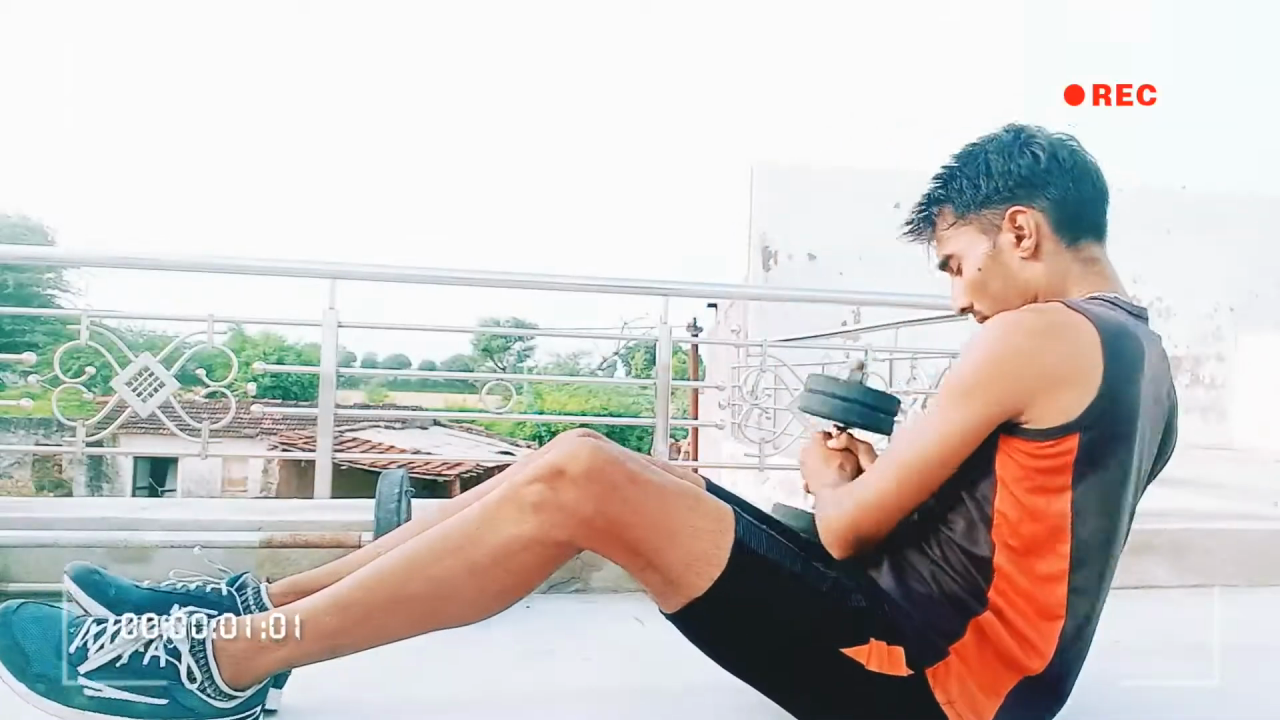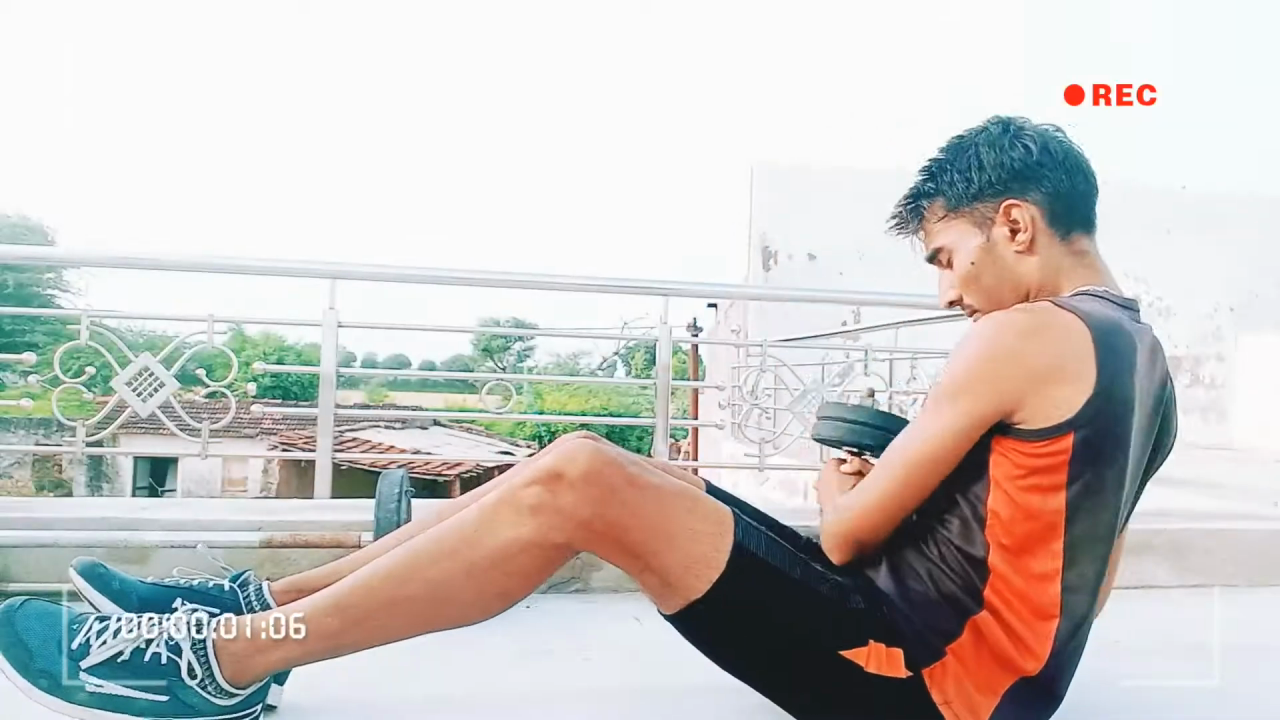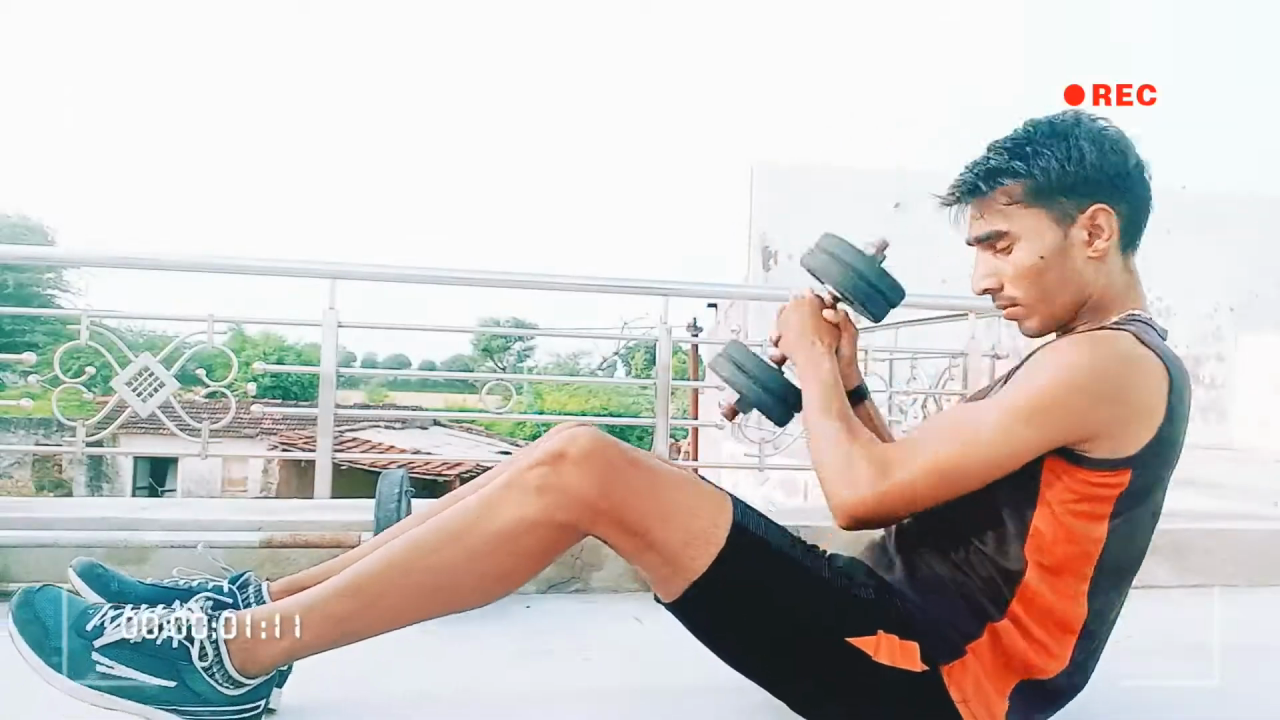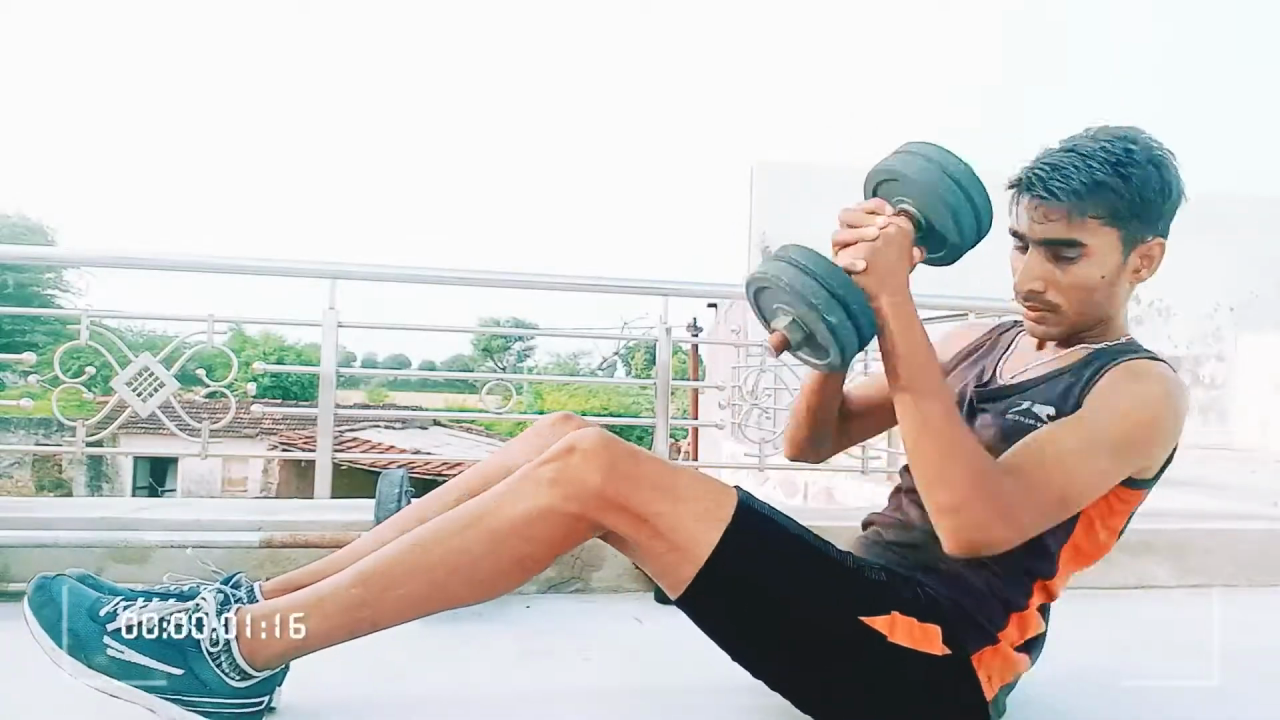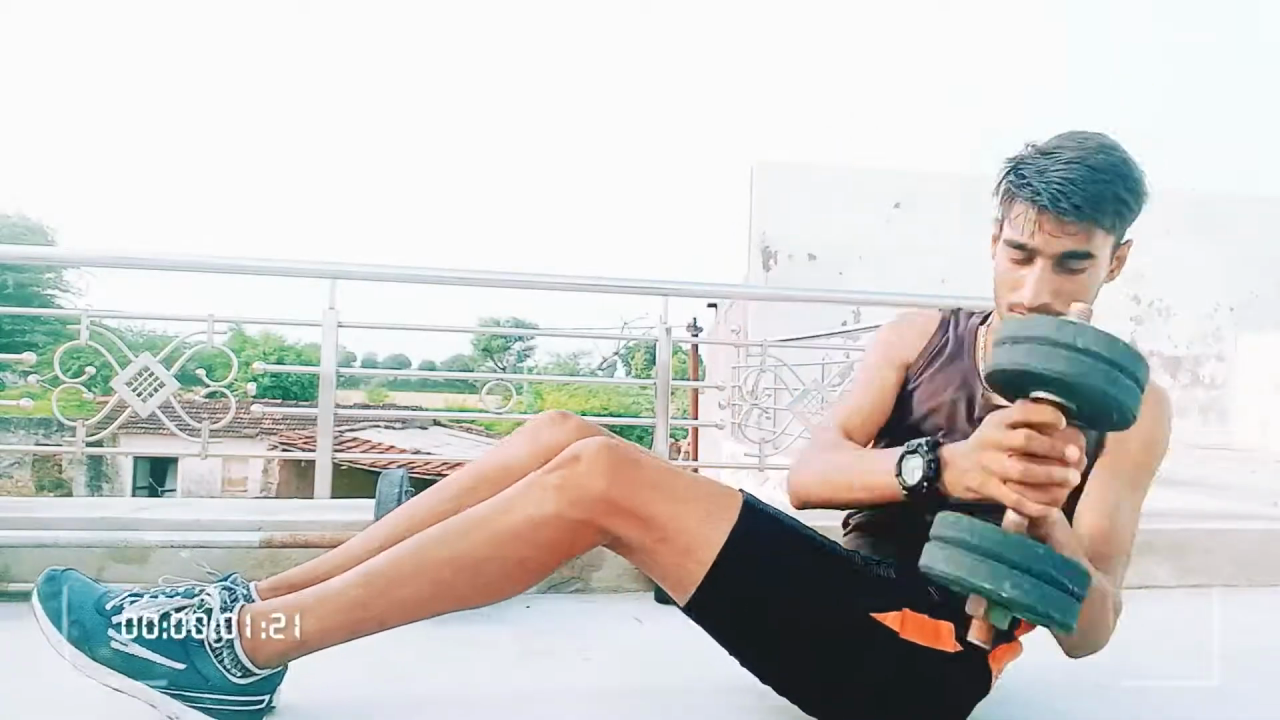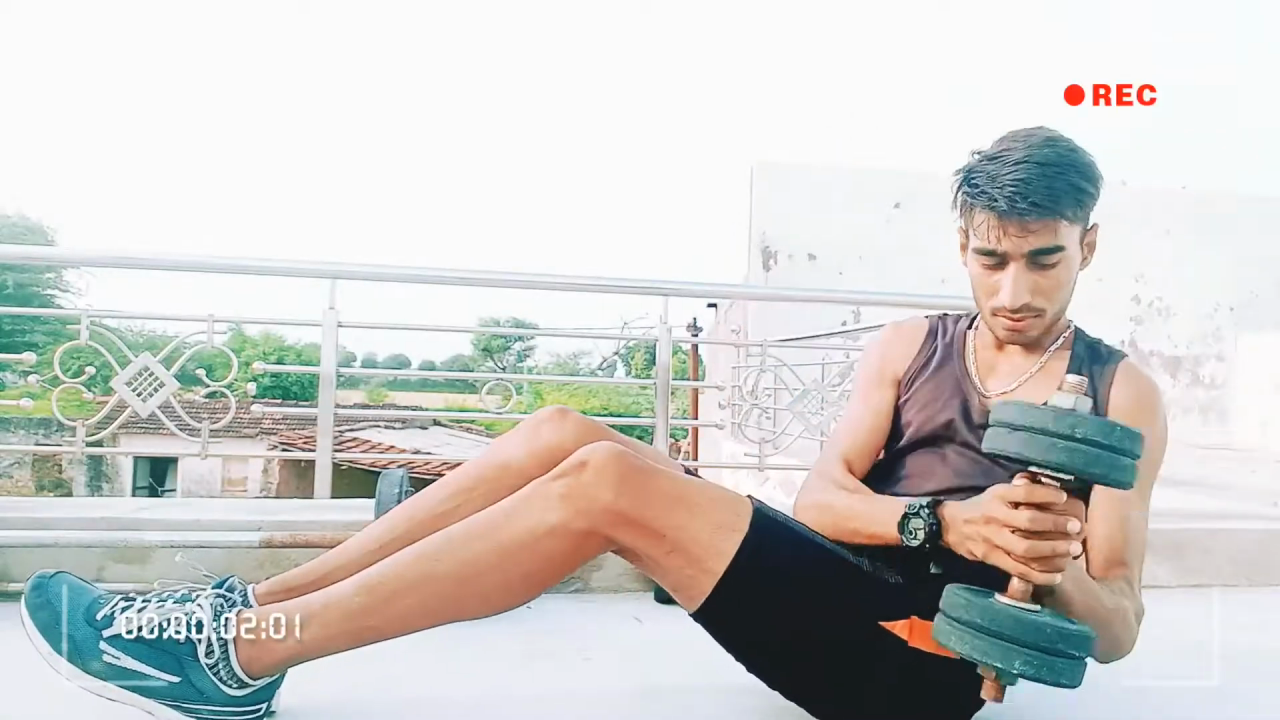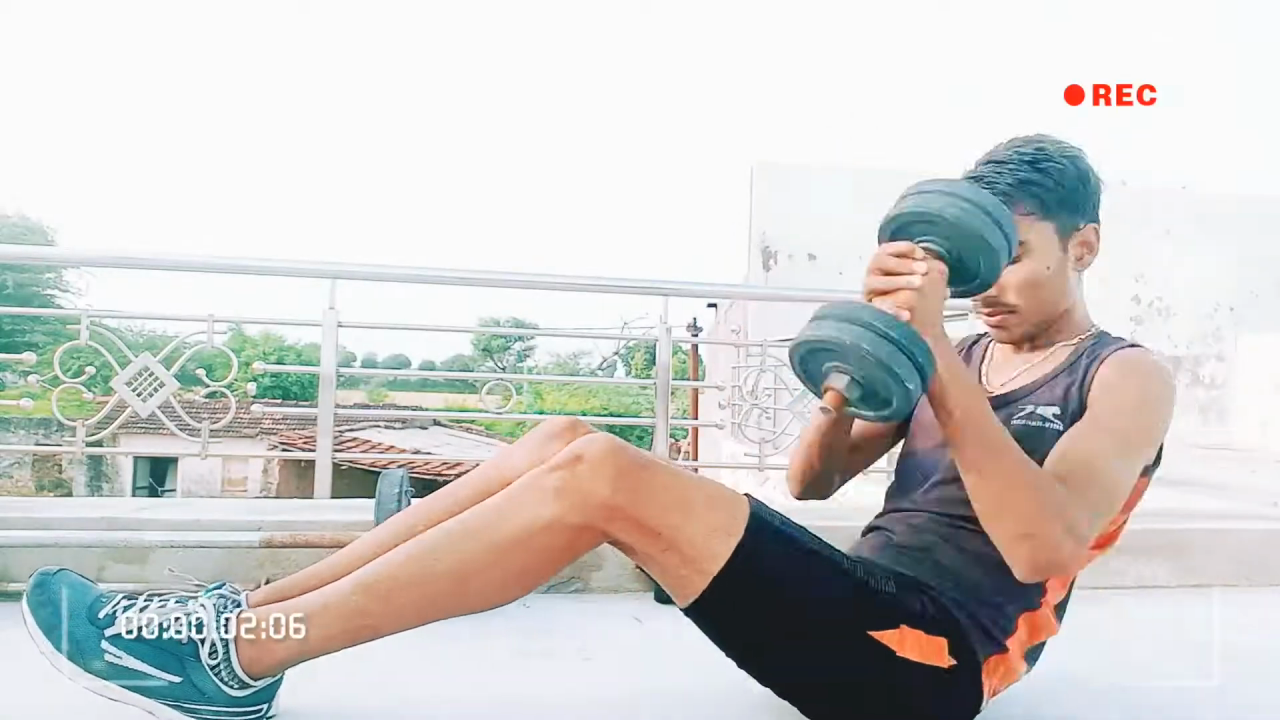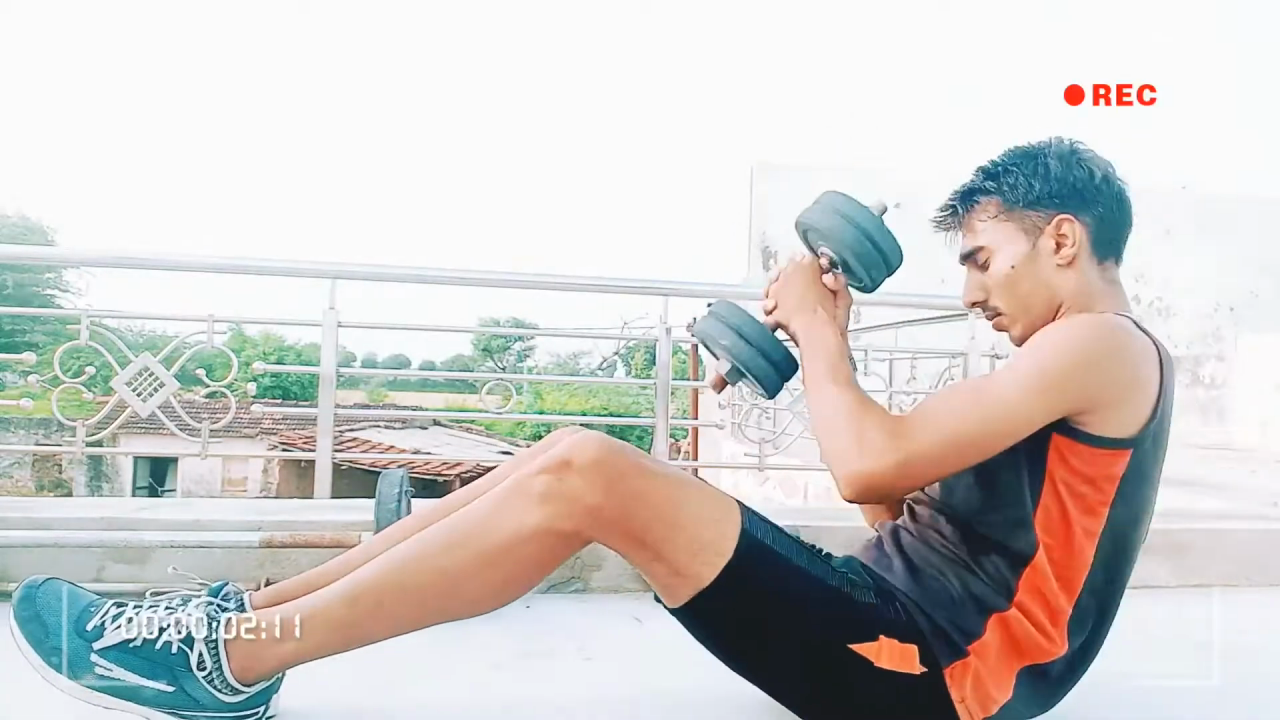
dt=0.2s
person 1, frame 1
left shoulder: (1040, 337)
right shoulder: (1132, 357)
left elbow: (848, 524)
left wrist: (831, 479)
right wrist: (887, 478)
left knee: (575, 490)
right knee: (581, 464)
right ankle: (260, 604)
person 1, frame 2
left shoulder: (1028, 339)
right shoulder: (1137, 360)
left elbow: (849, 532)
right elbow: (1077, 569)
left wrist: (841, 490)
left knee: (574, 491)
right knee: (584, 462)
right ankle: (264, 604)
person 1, frame 3
left shoulder: (1103, 364)
right shoulder: (1126, 368)
left elbow: (860, 494)
left wrist: (818, 368)
right wrist: (848, 397)
left knee: (582, 472)
right knee: (577, 458)
right ankle: (259, 603)
person 1, frame 4
left shoulder: (1138, 391)
right shoulder: (995, 342)
left elbow: (969, 522)
right elbow: (808, 441)
left wrist: (895, 312)
right hip: (868, 612)
left knee: (591, 469)
right knee: (564, 437)
right ankle: (253, 603)
person 1, frame 5
left shoulder: (1129, 404)
right shoulder: (924, 333)
left elbow: (1088, 626)
right elbow: (810, 475)
left wrist: (1038, 519)
right wrist: (948, 470)
right hip: (854, 602)
left knee: (599, 477)
right knee: (558, 434)
right ankle: (254, 602)
person 1, frame 6
left shoulder: (1122, 392)
right shoulder: (911, 346)
left elbow: (1117, 624)
right elbow: (820, 498)
left wrist: (1058, 576)
right wrist: (948, 522)
right hip: (848, 602)
left knee: (604, 486)
right knee: (561, 432)
right ankle: (250, 606)
person 1, frame 7
left shoulder: (1127, 380)
right shoulder: (955, 356)
left elbow: (1038, 549)
right elbow: (808, 477)
left wrist: (937, 359)
right hip: (861, 608)
left knee: (601, 475)
right knee: (561, 445)
right ankle: (248, 607)
person 1, frame 8
left shoulder: (1106, 351)
right shoulder: (1064, 369)
left elbow: (868, 472)
right elbow: (886, 481)
left wrist: (820, 330)
right wrist: (824, 340)
right hip: (879, 619)
left knee: (585, 474)
right knee: (573, 461)
right ankle: (250, 609)
